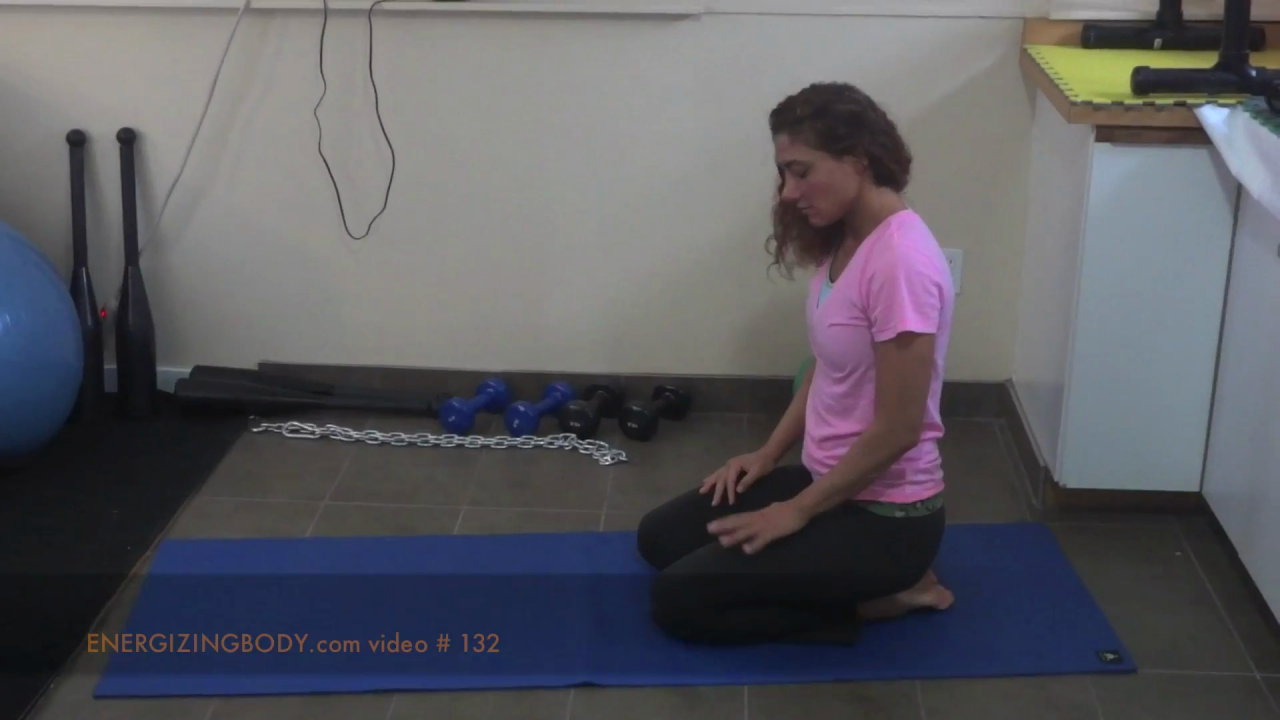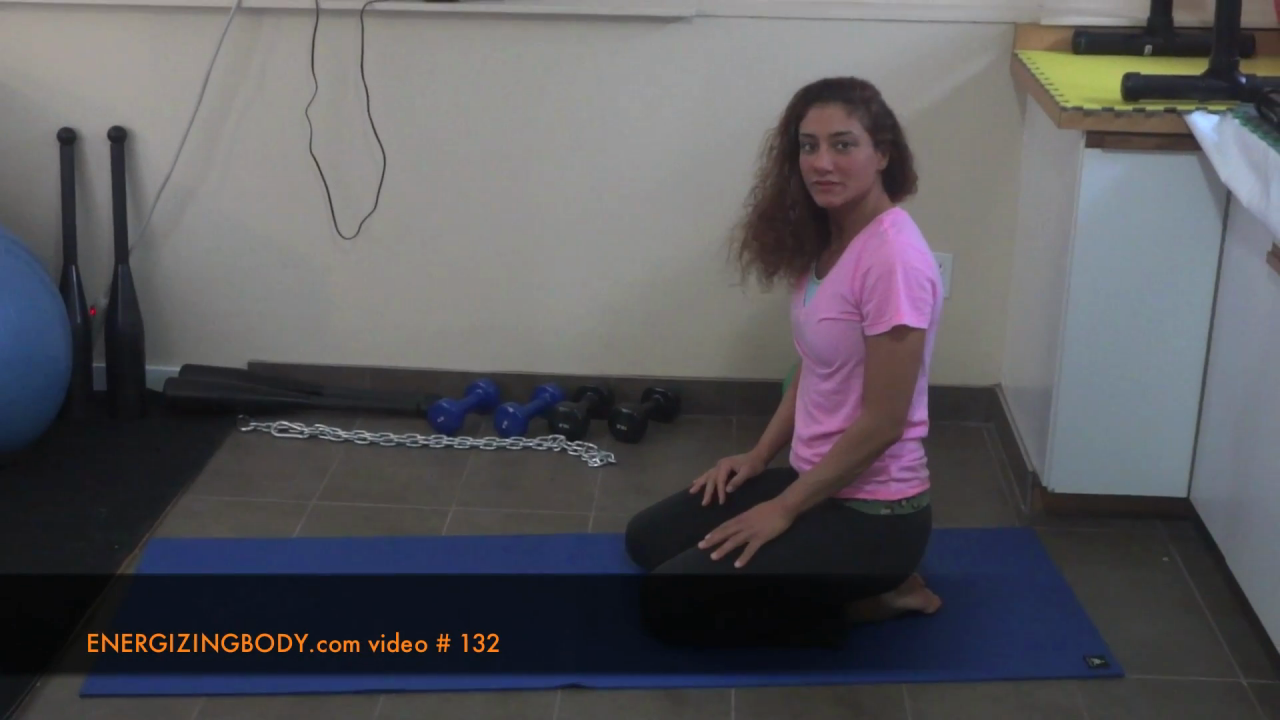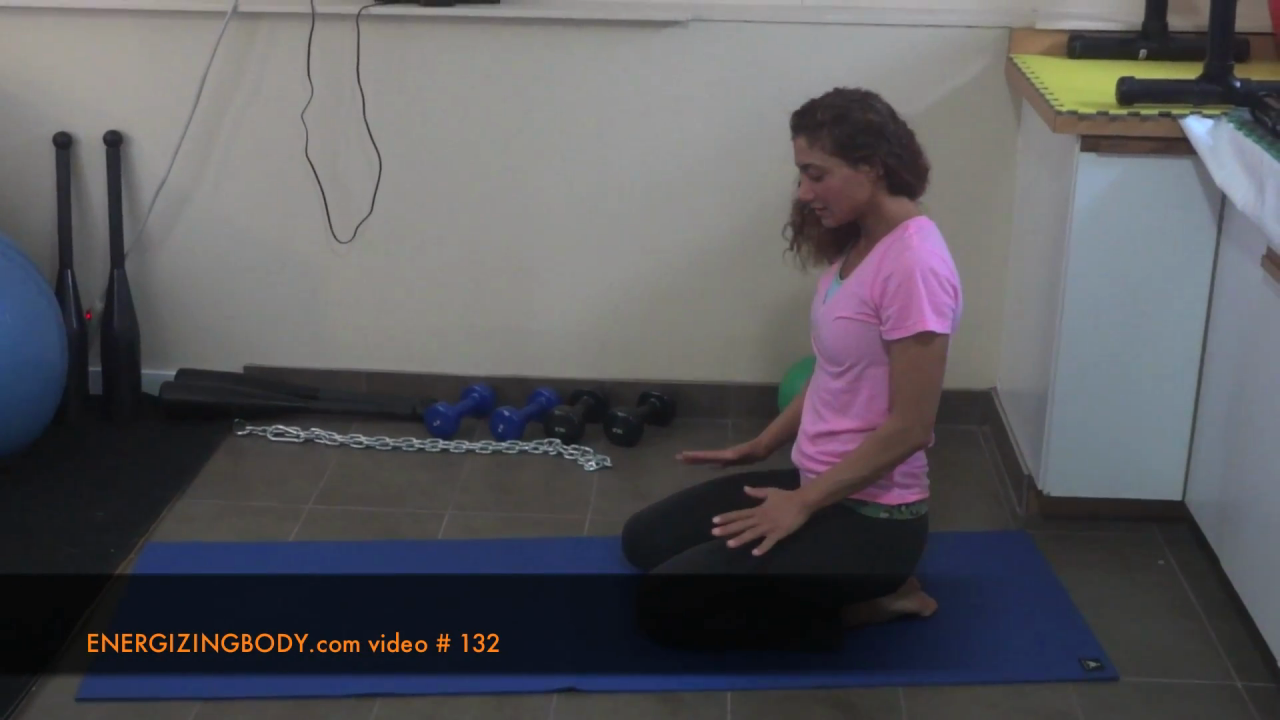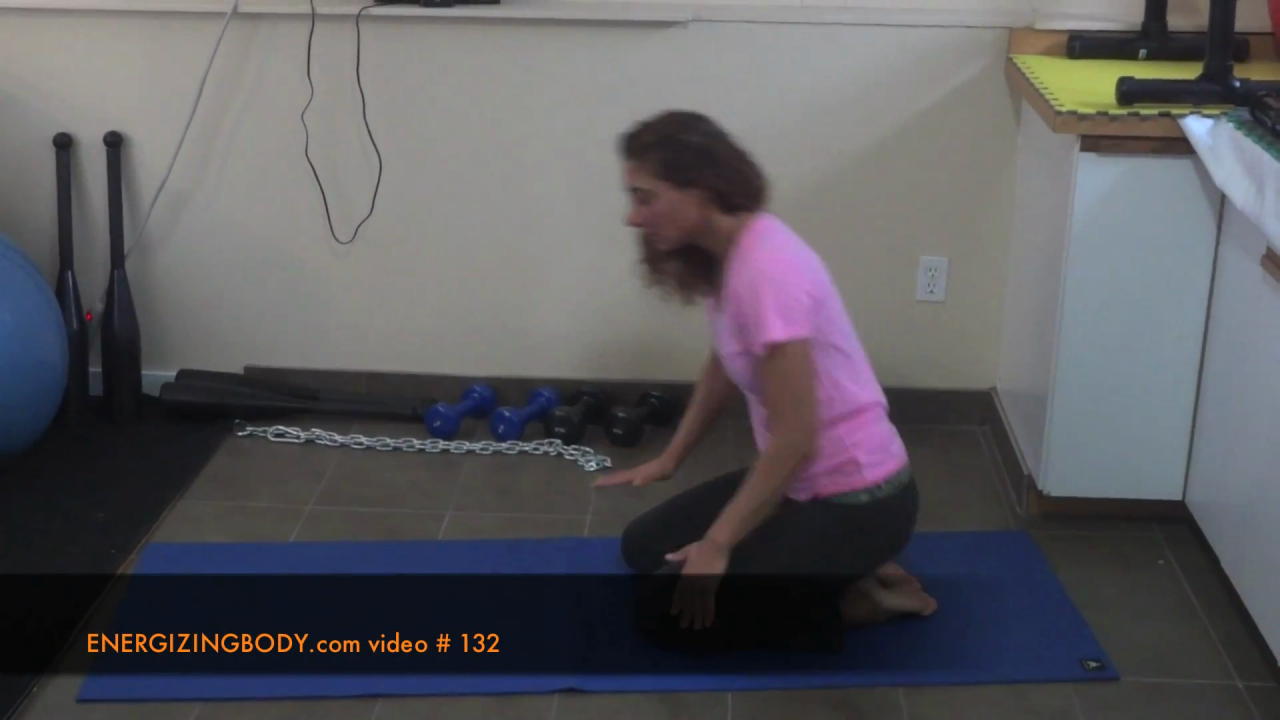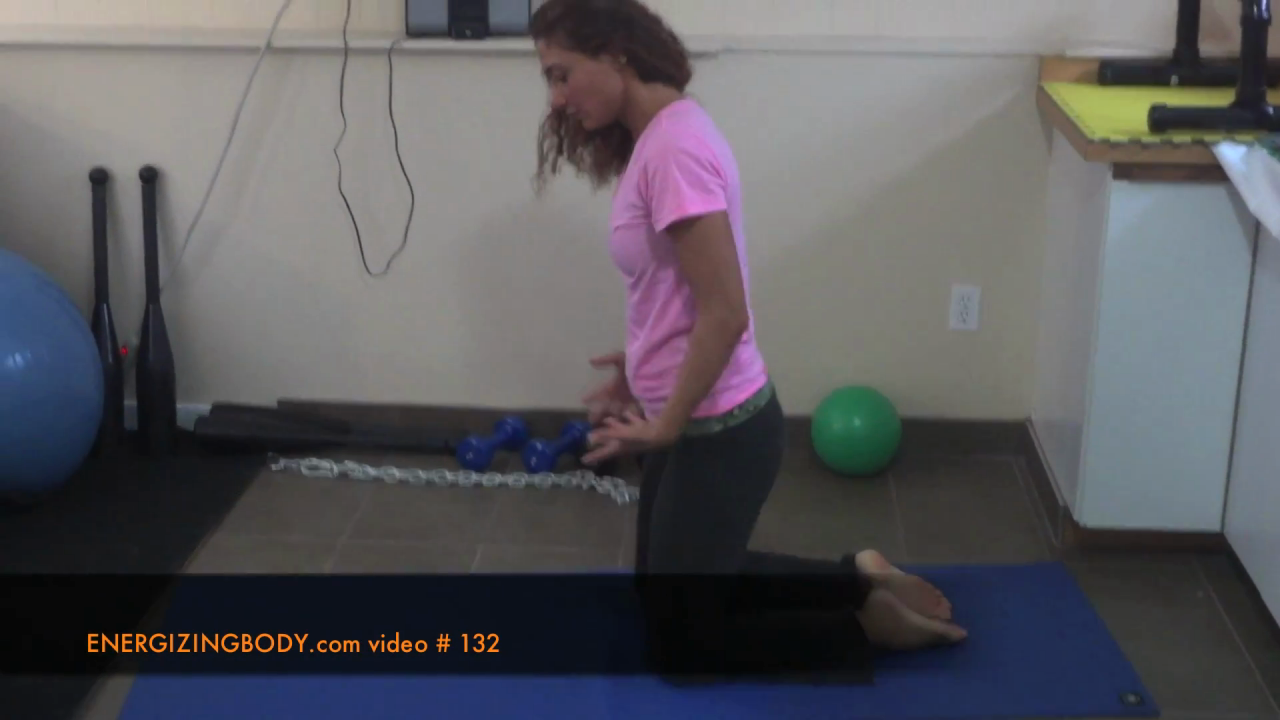
dt=0.7s
person 1, frame 1
left shoulder: (900, 262)
right shoulder: (843, 242)
left elbow: (899, 430)
left wrist: (798, 511)
right wrist: (768, 454)
left hip: (885, 513)
right hip: (832, 479)
left knee: (679, 602)
right knee: (659, 537)
left ankle: (885, 593)
right ankle: (868, 579)
person 1, frame 2
left shoulder: (893, 259)
right shoulder: (826, 240)
left elbow: (883, 423)
left wrist: (785, 509)
right wrist: (758, 457)
left hip: (873, 512)
right hip: (821, 479)
left knee: (670, 604)
right knee: (648, 539)
left ankle: (873, 596)
right ankle: (858, 581)
person 1, frame 3
left shoulder: (914, 267)
right shoulder: (858, 245)
left elbow: (911, 428)
left wrist: (802, 506)
right wrist: (759, 446)
left hip: (871, 515)
right hip: (820, 482)
left knee: (666, 606)
right knee: (645, 540)
left ankle: (864, 600)
right ankle: (853, 583)
person 1, frame 4
left shoulder: (765, 271)
right shoulder: (728, 252)
left elbow: (795, 440)
right elbow: (722, 365)
left wrist: (718, 546)
right wrist: (669, 459)
left hip: (858, 501)
right hip: (804, 486)
left knee: (666, 611)
right knee: (642, 546)
left ankle: (850, 602)
right ankle: (843, 574)
person 1, frame 5
left shoulder: (674, 148)
right shoulder: (661, 136)
left elbow: (725, 313)
left wrist: (671, 422)
right wrist: (642, 371)
left hip: (715, 431)
right hip: (689, 419)
left knee: (685, 648)
right knee: (667, 588)
left ankle: (869, 624)
right ankle: (857, 580)
